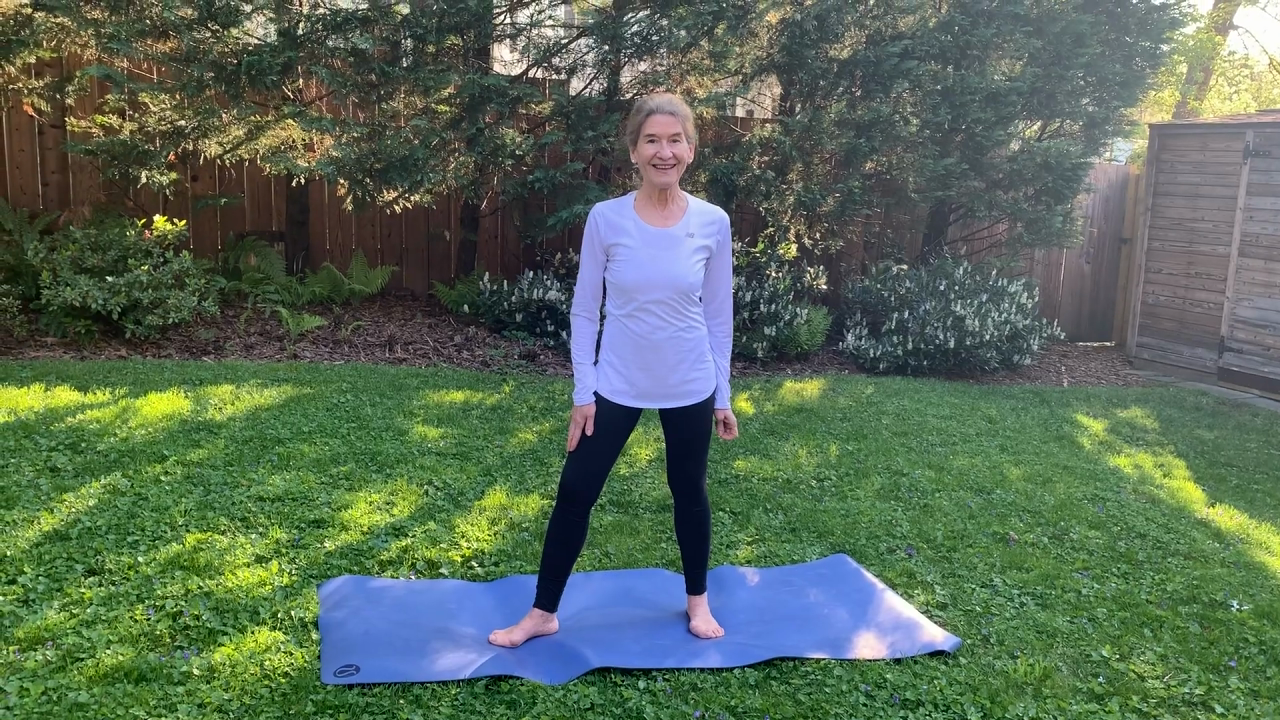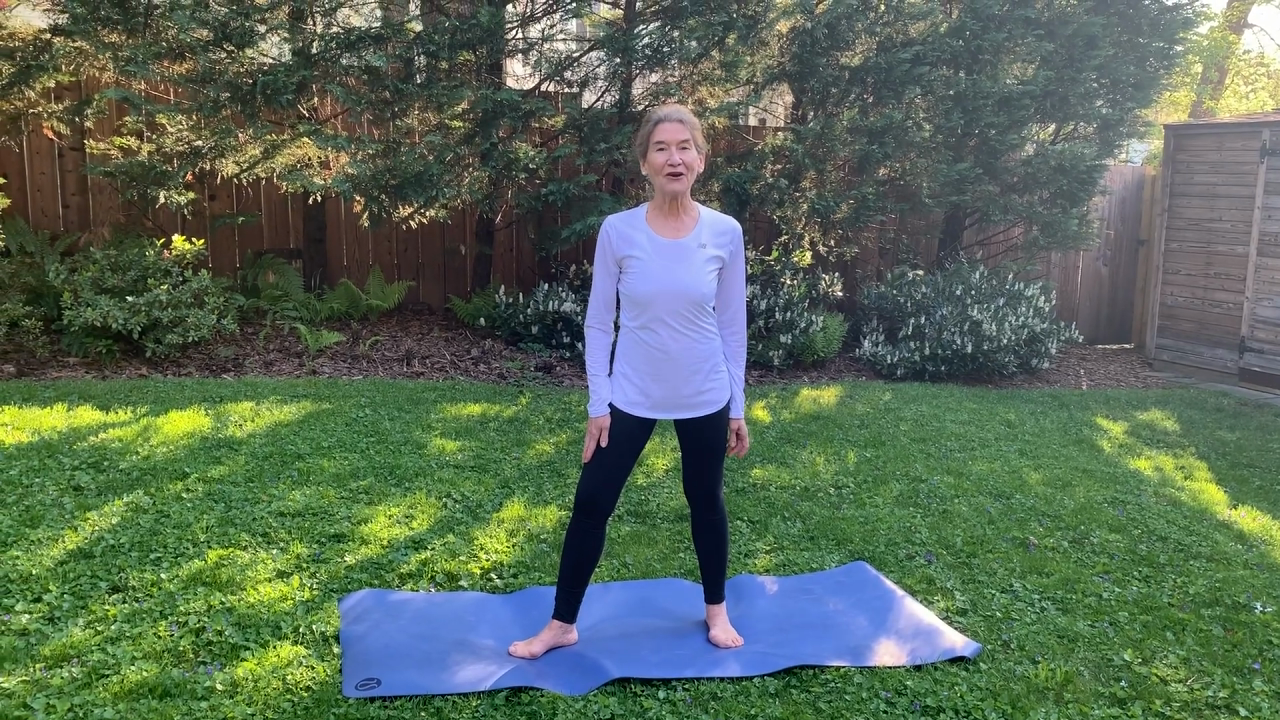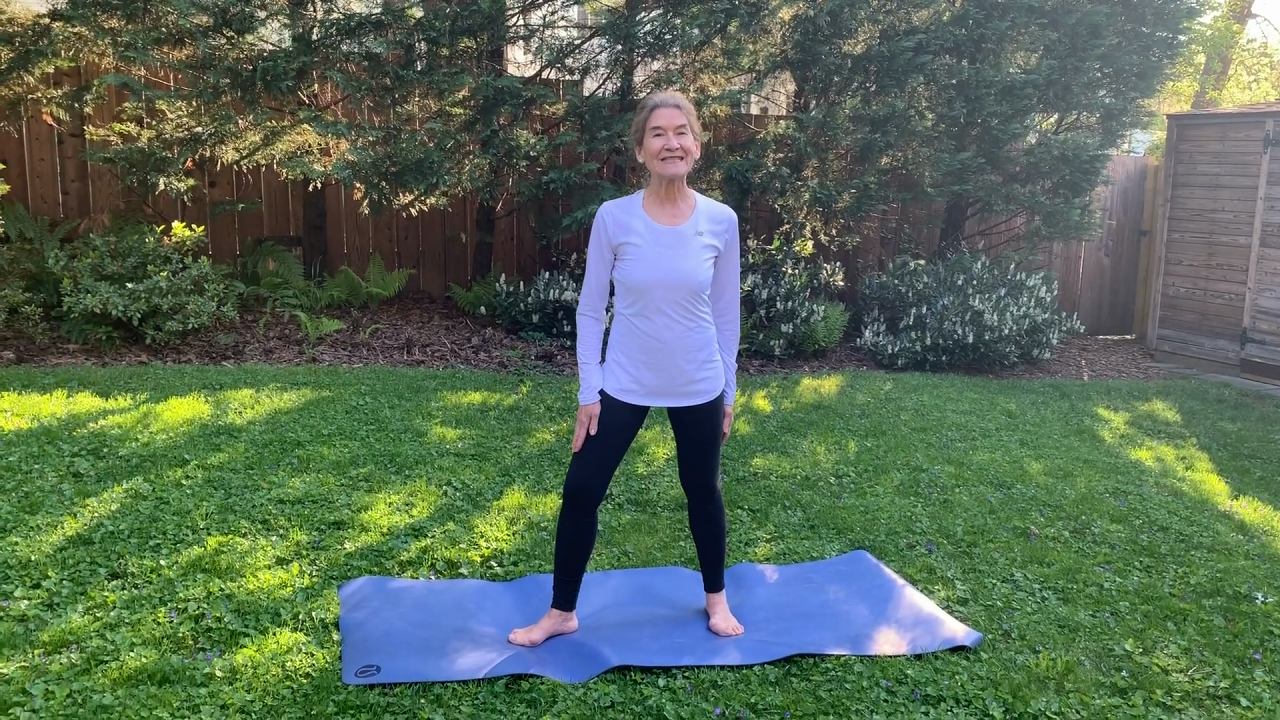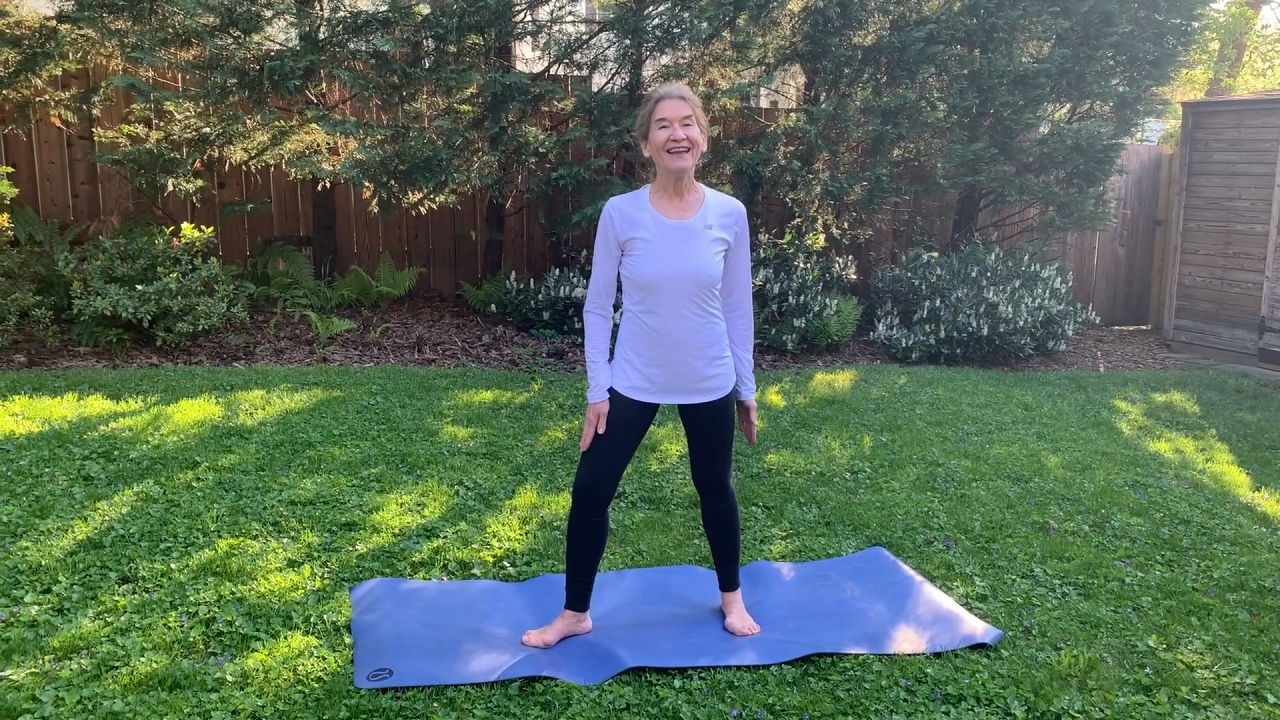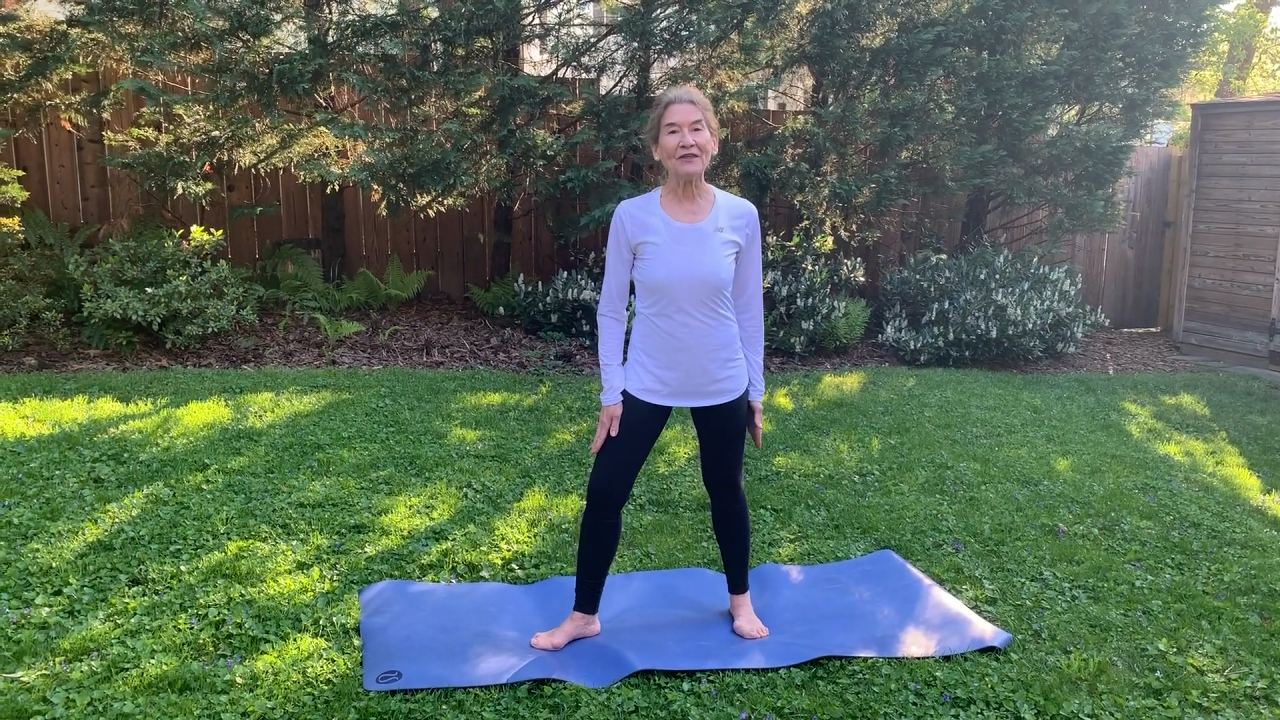
dt=1s
person 1, frame 1
left shoulder: (713, 223)
right shoulder: (606, 218)
left elbow: (719, 315)
right elbow: (585, 310)
left wrist: (723, 395)
right wrist: (583, 392)
left hip: (690, 387)
right hip: (618, 385)
left knee: (689, 492)
right knee: (575, 491)
left ankle: (697, 600)
right ankle: (543, 612)
person 1, frame 2
left shoulder: (725, 232)
right shoulder: (617, 231)
left elbow: (732, 324)
right elbow: (598, 323)
left wrist: (737, 405)
right wrist: (598, 404)
left hip: (703, 398)
right hip: (631, 397)
left knee: (706, 502)
right knee: (590, 504)
left ankle: (716, 609)
right ankle: (562, 623)
person 1, frame 3
left shoulder: (721, 221)
right shoulder: (613, 218)
left elbow: (726, 312)
right elbow: (590, 309)
left wrist: (728, 391)
right wrist: (588, 392)
left hip: (697, 387)
right hip: (624, 385)
left knee: (703, 492)
right knee: (580, 491)
left ankle: (716, 598)
right ankle: (561, 612)
person 1, frame 4
left shoulder: (729, 214)
right shoulder: (619, 213)
left elbow: (737, 307)
right elbow: (598, 305)
left wrist: (746, 385)
right wrist: (597, 389)
left hip: (709, 383)
right hip: (633, 382)
left knee: (715, 489)
right knee: (590, 491)
left ankle: (731, 597)
right ankle: (575, 613)
person 1, frame 5
left shoulder: (741, 216)
right shoulder: (631, 217)
left elbow: (748, 308)
right elbow: (611, 309)
left wrist: (756, 388)
right wrist: (610, 391)
left hip: (721, 385)
right hip: (646, 385)
left knee: (726, 491)
right knee: (604, 493)
left ankle: (740, 599)
right ankle: (584, 615)
